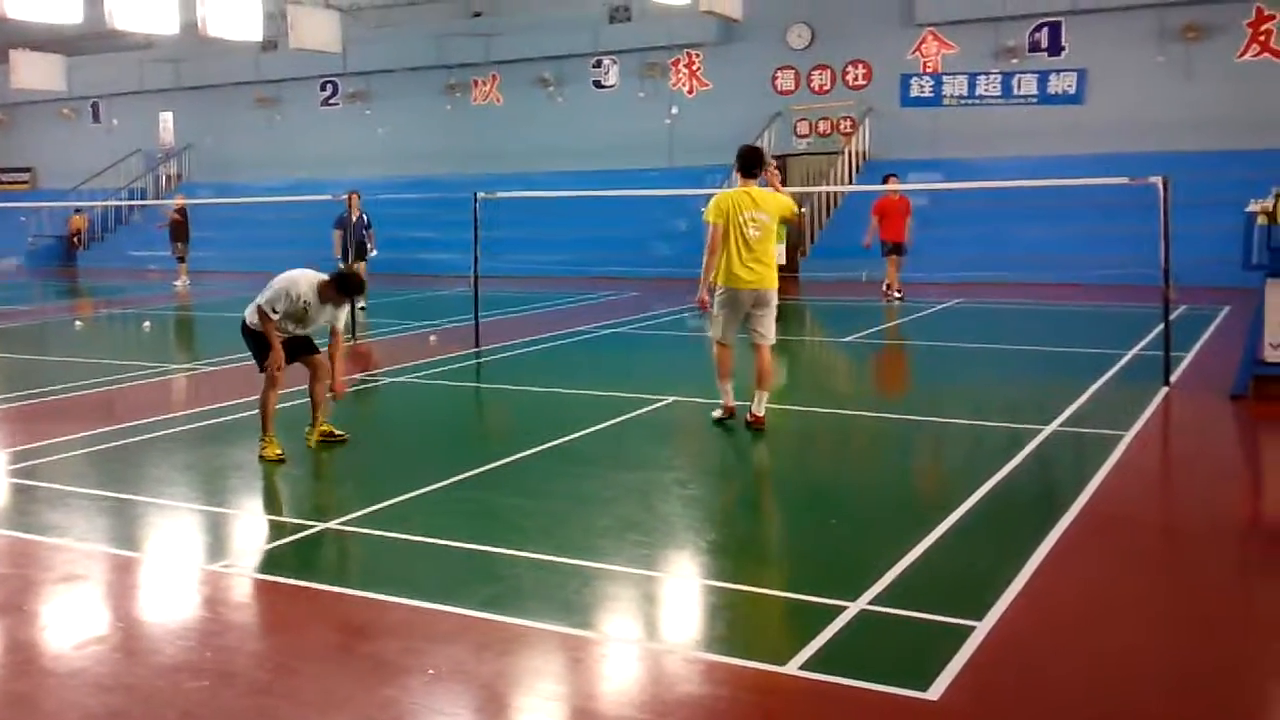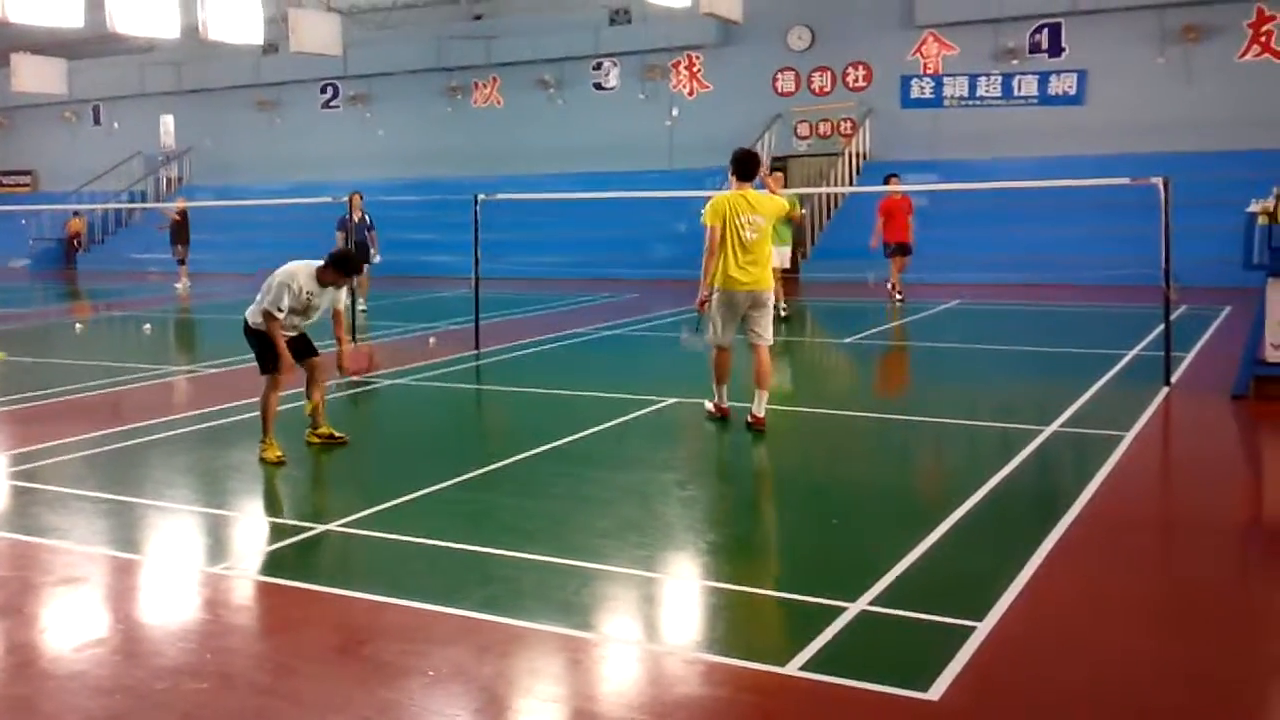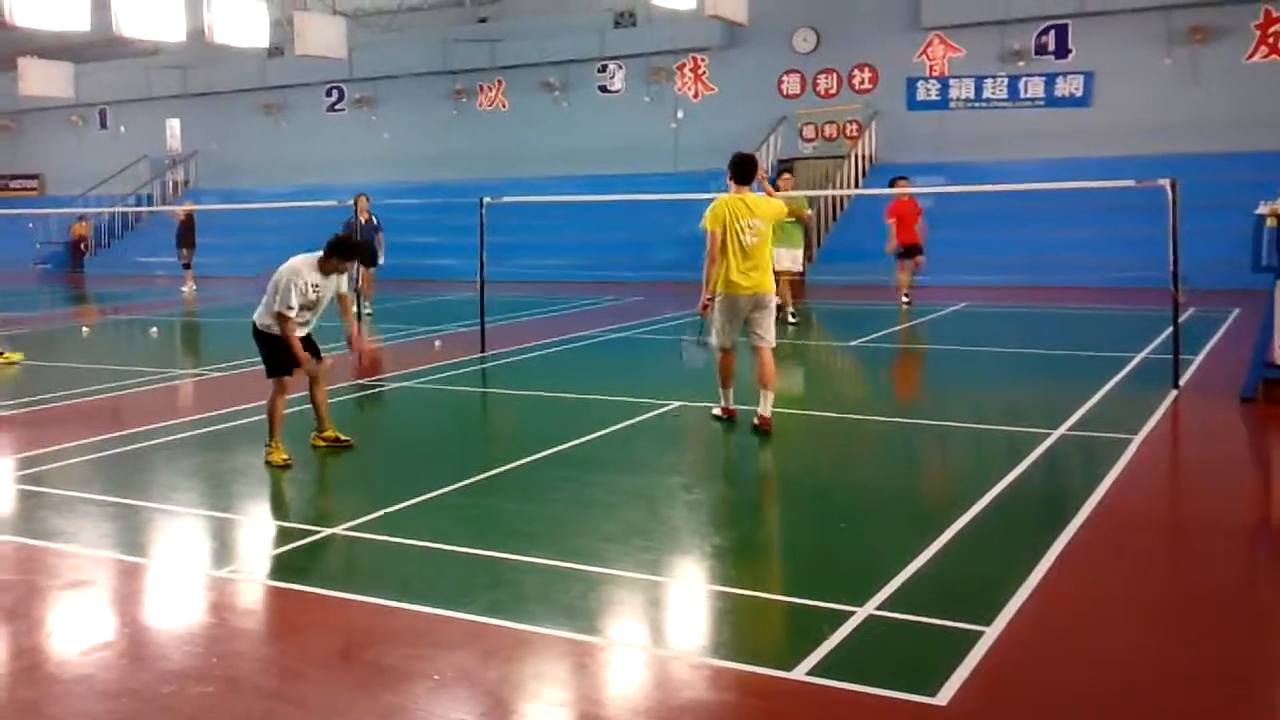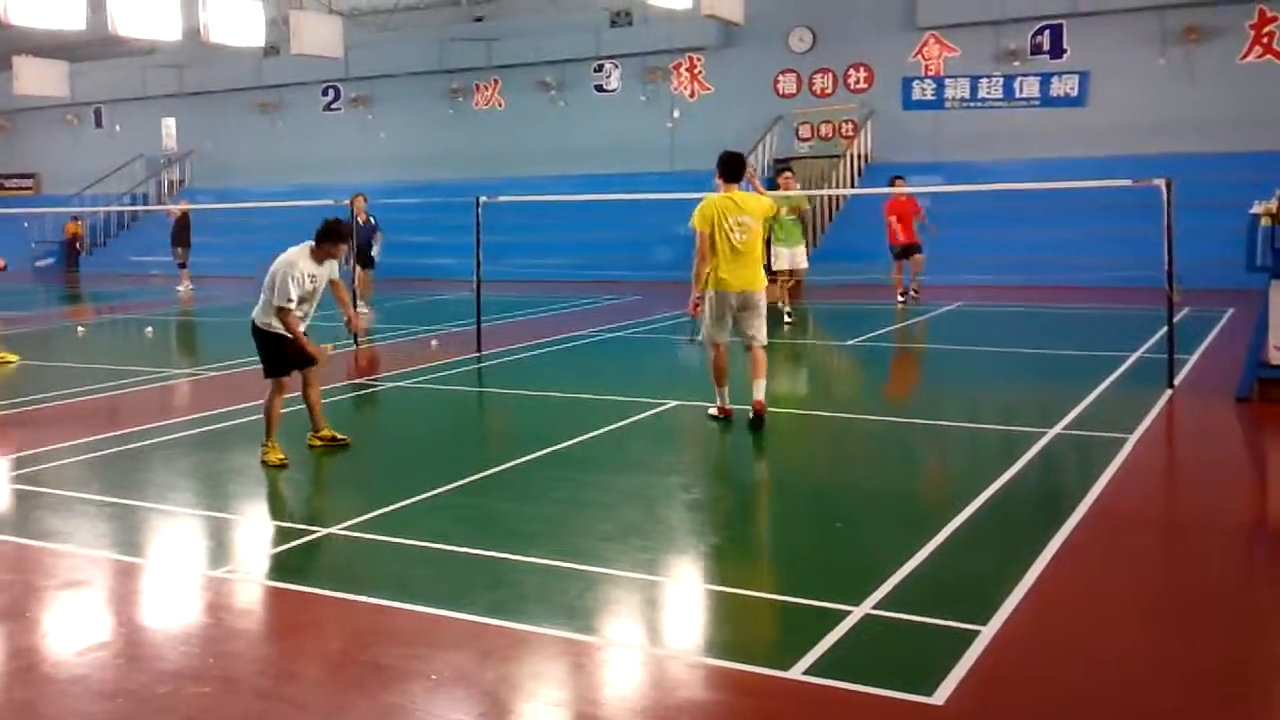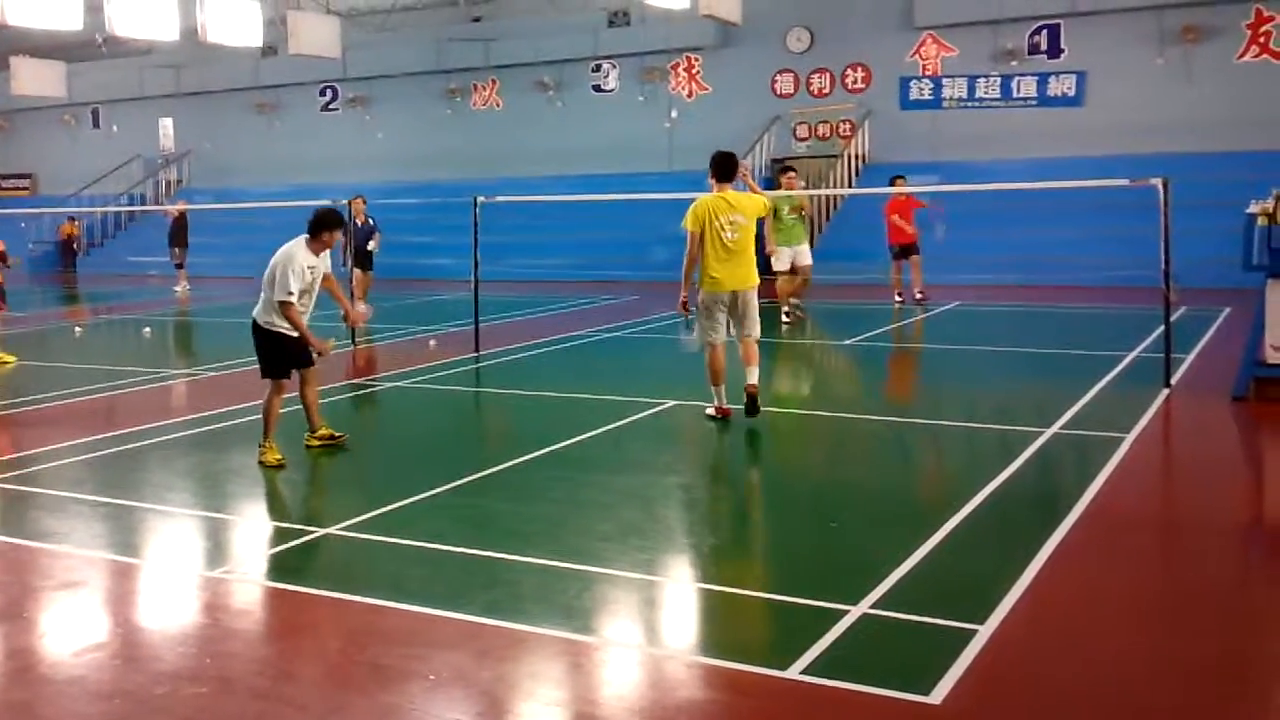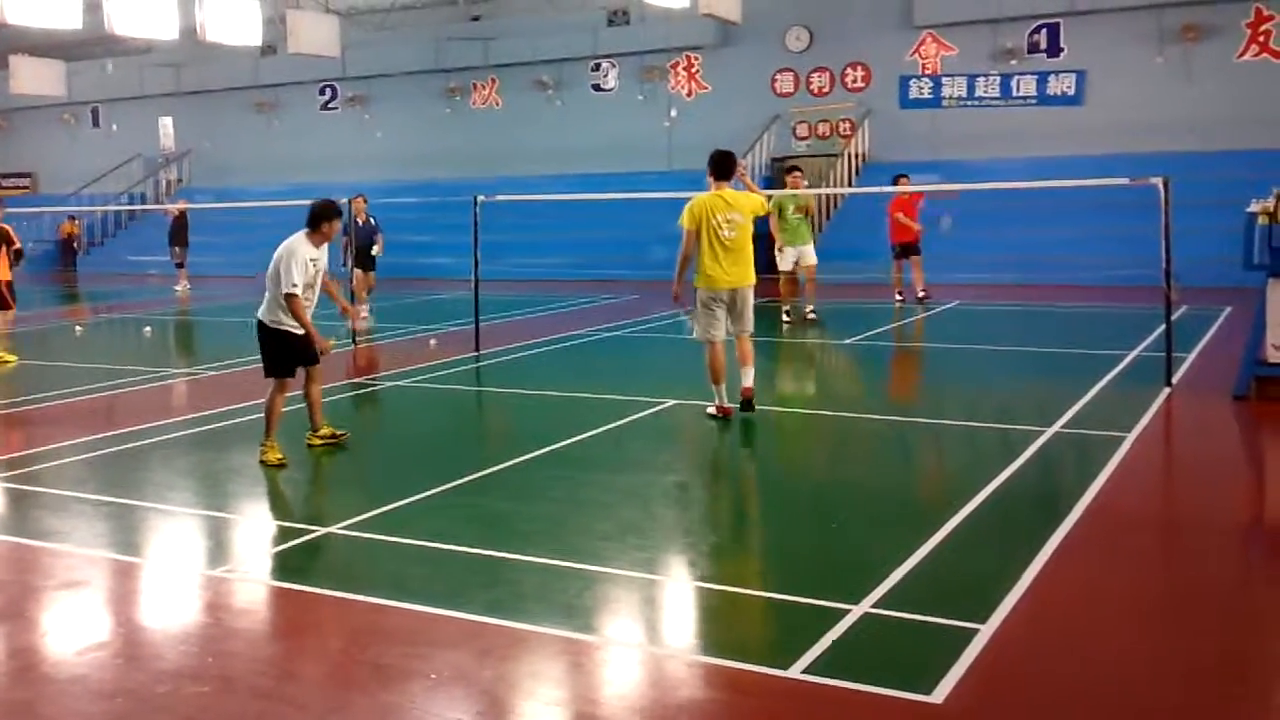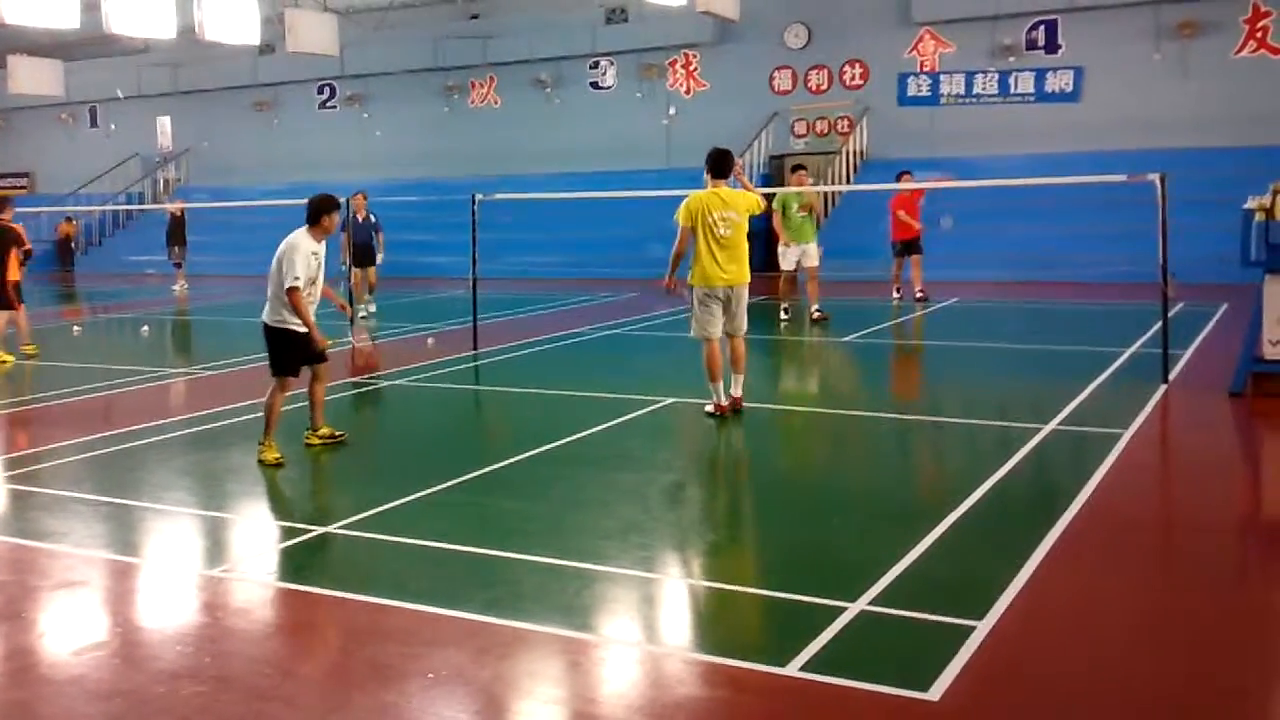
dt=0.1s
person 1, frame 1
left shoulder: (723, 200)
right shoulder: (775, 200)
left elbow: (713, 247)
right elbow: (793, 211)
left wrist: (703, 286)
right wrist: (775, 183)
left hip: (732, 284)
right hip: (765, 285)
left knee: (722, 343)
right knee: (763, 347)
left ankle: (728, 403)
right ankle: (758, 412)
person 1, frame 2
left shoulder: (719, 203)
right shoulder: (770, 202)
left elbow: (712, 249)
right elbow: (787, 207)
left wrist: (703, 287)
right wrist: (768, 182)
left hip: (728, 286)
right hip: (762, 286)
left knee: (722, 346)
right knee: (761, 347)
left ankle: (720, 404)
right ankle: (758, 413)
person 1, frame 3
left shoulder: (719, 208)
right shoulder: (768, 205)
left elbow: (713, 254)
right elbow: (785, 209)
left wrist: (706, 292)
right wrist: (766, 185)
left hip: (730, 289)
right hip: (763, 289)
left knee: (725, 349)
right knee: (763, 349)
left ankle: (726, 406)
right ankle: (764, 413)
person 1, frame 4
left shoulder: (707, 207)
right shoulder: (757, 203)
left elbow: (702, 254)
right elbow: (773, 205)
left wrist: (696, 291)
left hip: (720, 287)
right hip: (754, 286)
left knee: (718, 346)
right knee: (756, 346)
left ankle: (723, 406)
right ankle: (758, 400)
person 1, frame 5
left shoulder: (700, 207)
right shoulder: (750, 202)
left elbow: (692, 254)
right elbow: (768, 204)
left wrist: (684, 290)
right wrist: (749, 181)
left hip: (713, 286)
right hip: (746, 284)
left knee: (715, 345)
right knee: (748, 339)
left ankle: (720, 405)
right ankle: (752, 384)
person 1, frame 6
left shoulder: (696, 205)
right shoulder: (747, 201)
left elbow: (687, 251)
right elbow: (766, 204)
left wrist: (678, 283)
right wrist: (746, 180)
left hip: (711, 284)
right hip: (743, 282)
left knee: (714, 342)
right knee: (743, 335)
left ankle: (721, 404)
right ankle: (747, 386)
person 1, frame 7
left shoulder: (693, 202)
right shoulder: (744, 199)
left elbow: (681, 247)
right elbow: (762, 203)
left wrist: (670, 275)
right wrist: (743, 179)
left hip: (707, 281)
right hip: (738, 280)
left knee: (711, 341)
right knee: (736, 337)
left ankle: (720, 402)
right ankle: (736, 395)
person 2, frame 1
left shoulder: (339, 299)
right shoulder: (293, 285)
left elbow: (336, 337)
right elbow: (263, 312)
left wrist: (336, 377)
right wrist: (276, 348)
left hip: (293, 329)
right hip: (259, 326)
left knee: (320, 365)
right knee: (275, 376)
left ankle: (317, 426)
right ankle: (267, 441)
person 2, frame 2
left shoulder: (338, 285)
right shoulder: (292, 278)
left elbow: (338, 315)
right elbow: (270, 317)
left wrist: (344, 348)
right wrist: (283, 352)
left hip: (292, 328)
right hip: (262, 326)
left knee: (316, 368)
right knee: (276, 378)
left ankle: (317, 429)
right ankle: (267, 443)
person 2, frame 3
left shoulder: (337, 271)
right shoulder: (296, 273)
left elbow: (343, 298)
right elbow: (283, 319)
left wrist: (353, 331)
right wrist: (299, 354)
left hip: (300, 330)
right hip: (272, 328)
left knee: (318, 374)
right knee: (282, 384)
left ankle: (323, 432)
right ankle: (273, 445)
person 2, frame 4
left shoulder: (330, 258)
right shoulder: (292, 265)
left elbow: (335, 283)
right elbow: (283, 313)
left wrist: (350, 313)
right wrist: (306, 345)
left hip: (297, 325)
right hip: (271, 327)
left knee: (311, 375)
right knee: (280, 383)
left ankle: (319, 432)
right ankle: (269, 445)
person 2, frame 5
left shoulder: (322, 251)
right shoulder: (292, 258)
left elbow: (326, 278)
right elbow: (286, 306)
left wrist: (346, 306)
right wrist: (311, 339)
left hip: (295, 327)
right hip: (272, 327)
left knee: (308, 375)
right knee: (279, 384)
left ankle: (316, 431)
right ankle: (267, 445)
person 2, frame 6
left shoulder: (320, 245)
right shoulder: (295, 251)
right elbow: (291, 299)
left wrist: (341, 303)
right wrist: (315, 335)
left hip: (298, 324)
right hip: (277, 325)
left knee: (314, 373)
right knee: (282, 383)
left ankle: (318, 430)
right ankle: (268, 444)
person 2, frame 7
left shoulder: (319, 243)
right shoulder: (297, 246)
right elbow: (293, 293)
left wrist: (336, 299)
right wrist: (313, 330)
left hip: (303, 325)
right hip: (283, 325)
left knee: (319, 371)
right knee: (283, 382)
left ankle: (316, 430)
right ankle: (267, 443)
